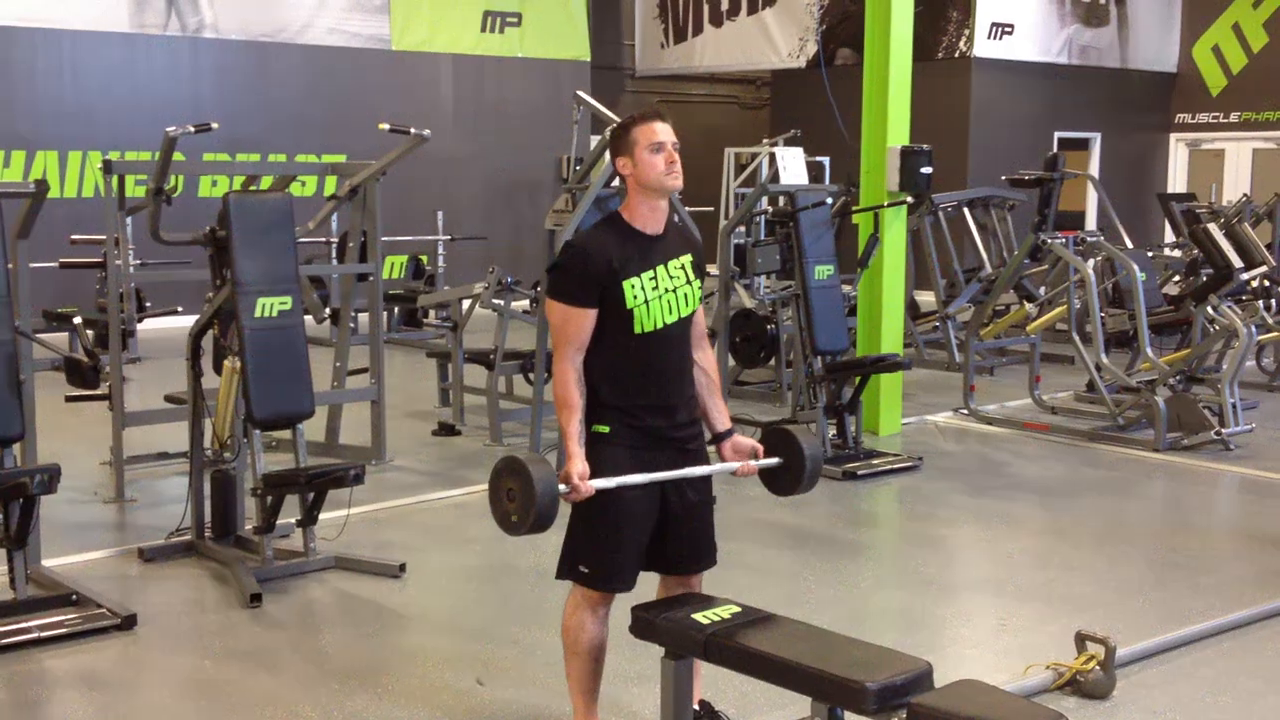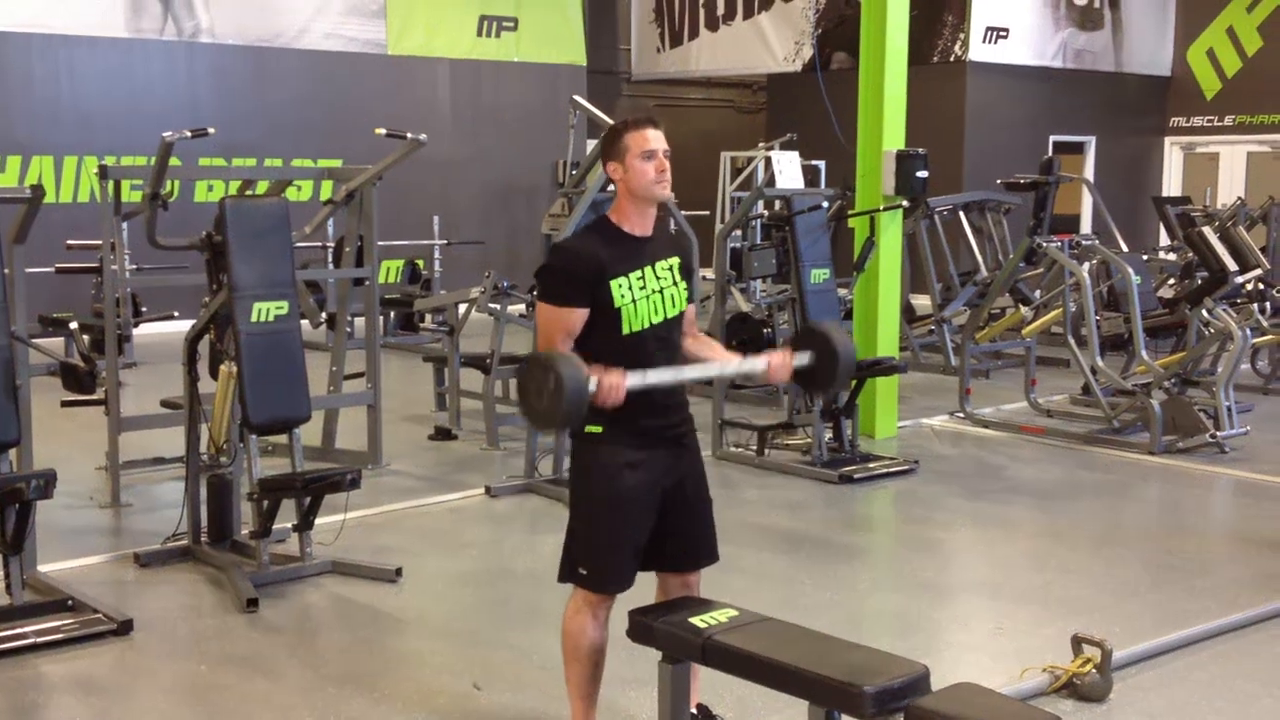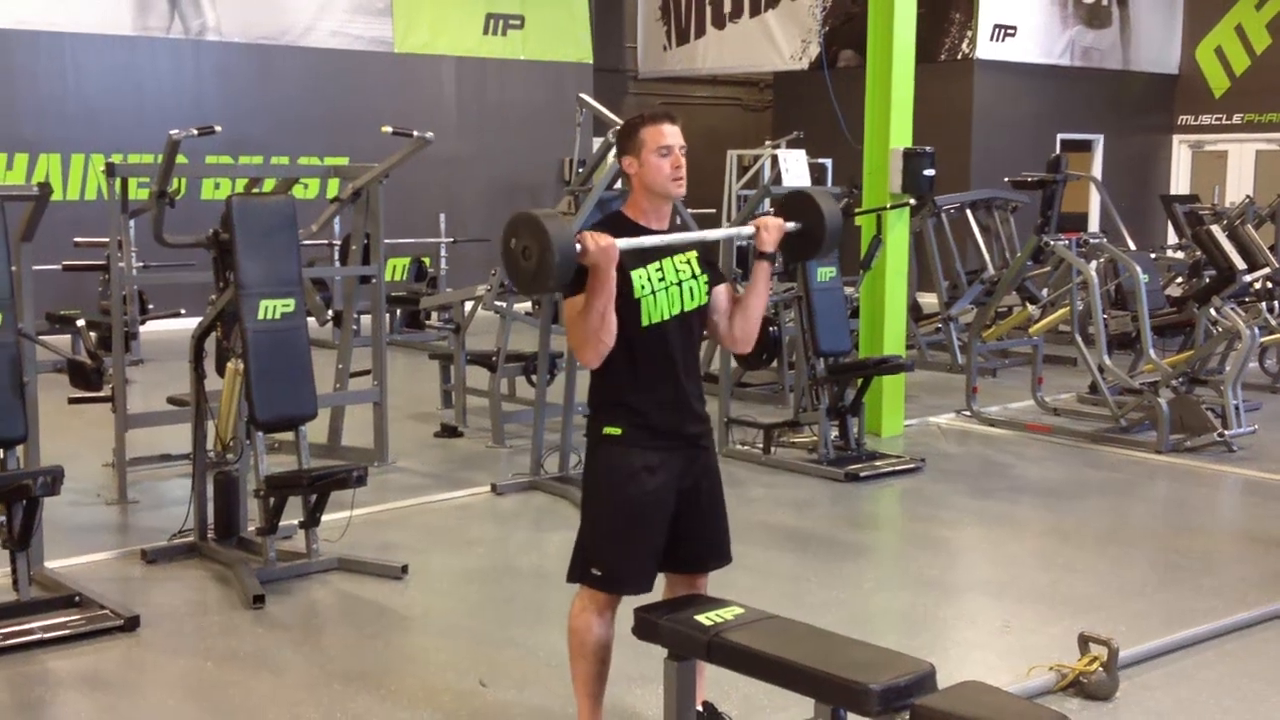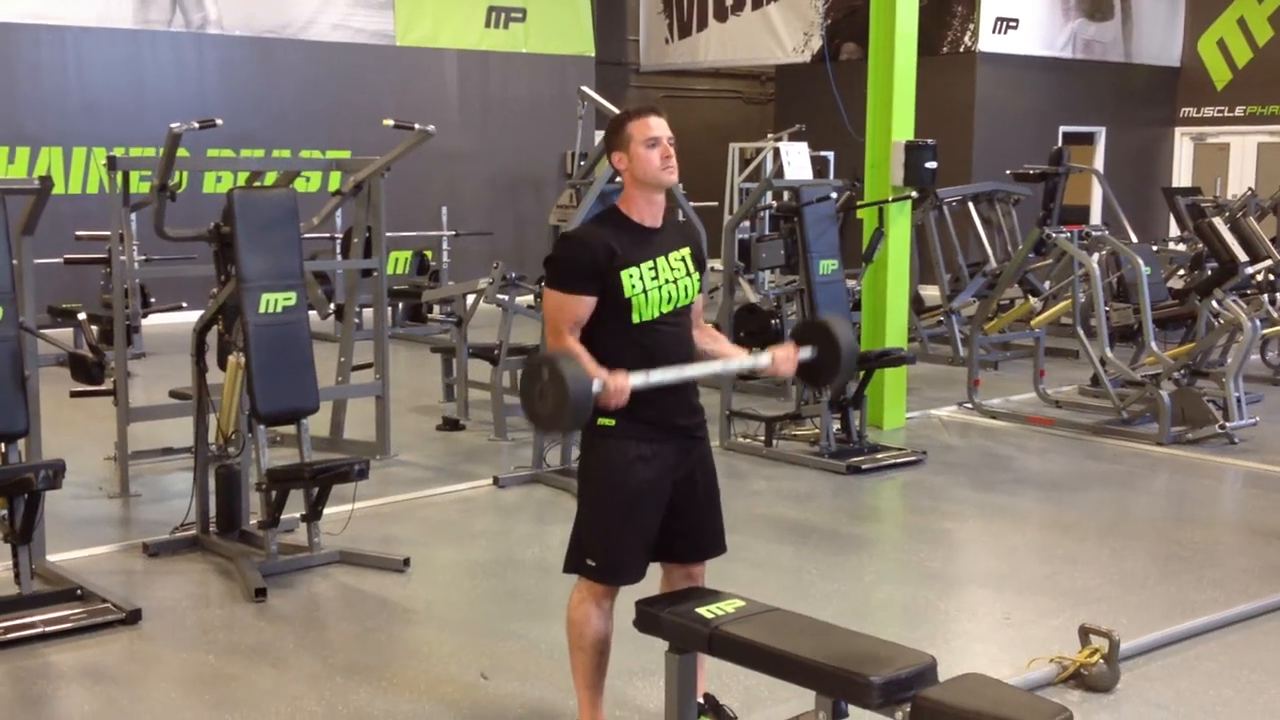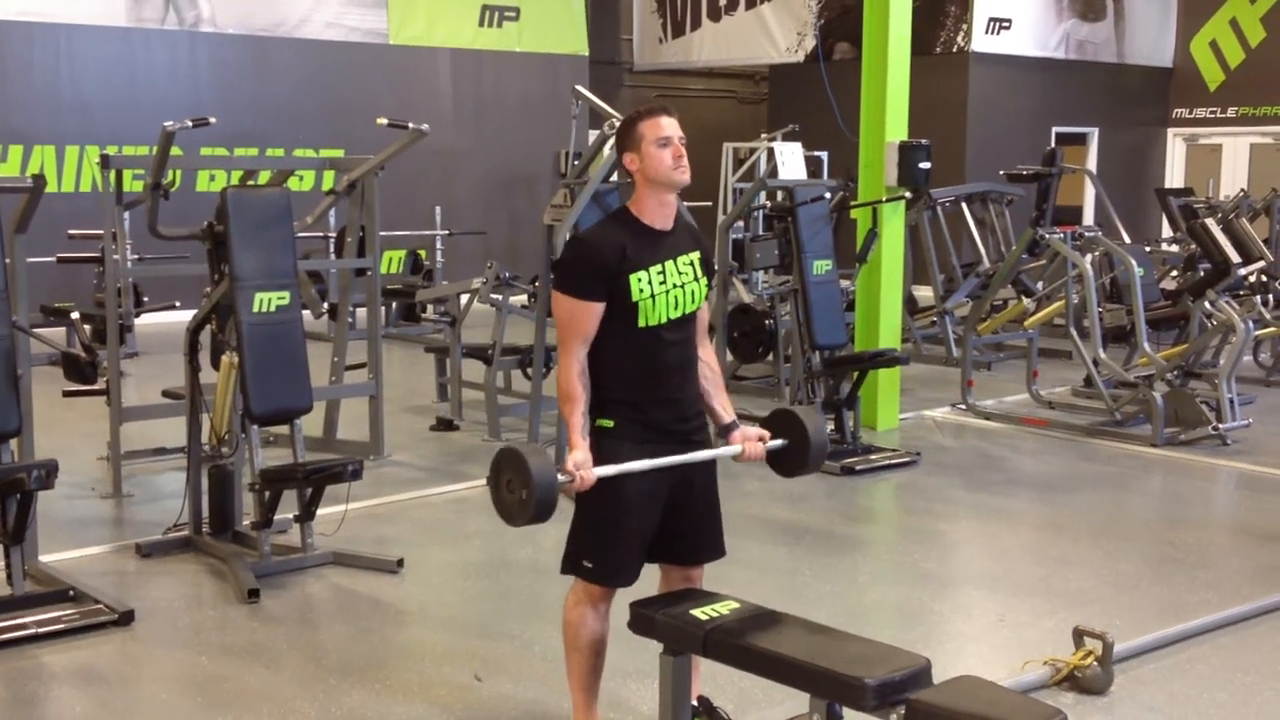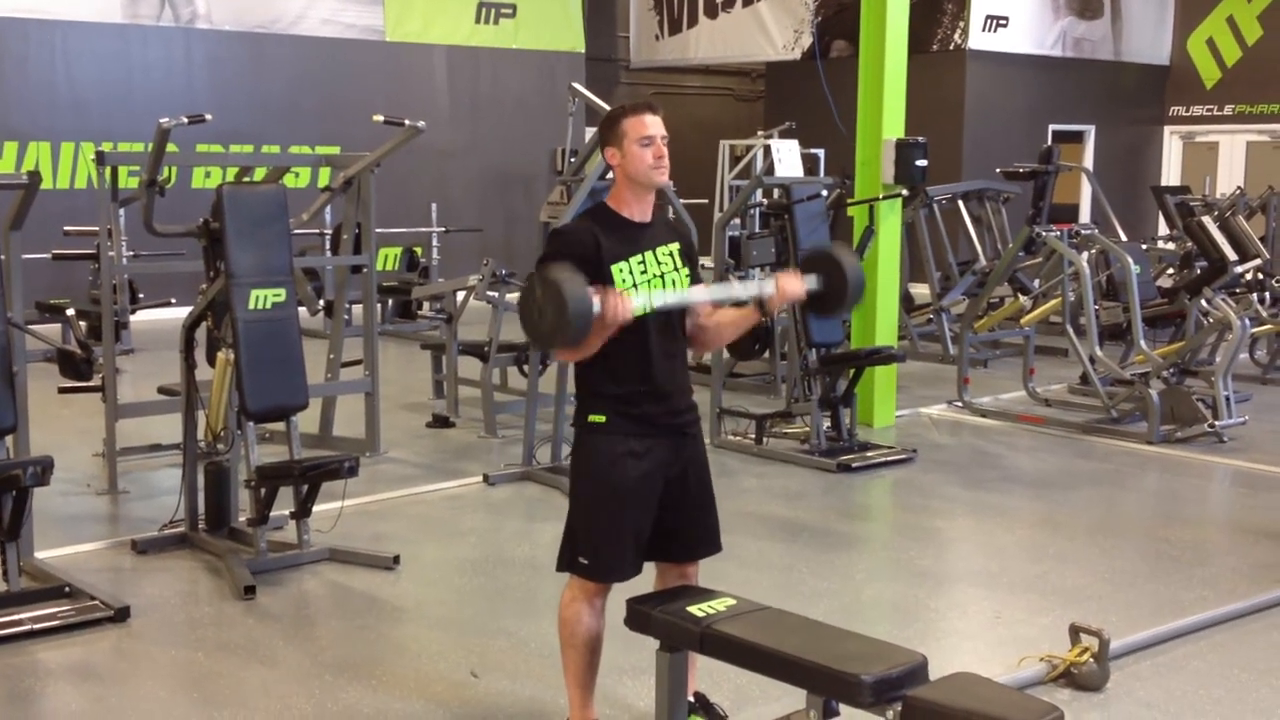
dt=0.5s
person 1, frame 1
left shoulder: (687, 244)
right shoulder: (591, 254)
right elbow: (568, 361)
left wrist: (724, 431)
right wrist: (574, 452)
left hip: (682, 442)
right hip: (617, 446)
left knee: (686, 577)
right knee: (595, 588)
person 1, frame 2
left shoulder: (675, 249)
right shoulder: (579, 256)
right elbow: (552, 351)
left wrist: (748, 364)
right wrist: (594, 381)
left hip: (676, 438)
right hip: (611, 445)
left knee: (684, 576)
right knee: (596, 590)
person 1, frame 3
left shoulder: (696, 244)
right shoulder: (593, 246)
left elbow: (738, 338)
right elbow: (590, 352)
left wrist: (763, 258)
right wrist: (603, 271)
left hip: (692, 438)
right hip: (626, 445)
left knee: (693, 577)
right knee: (603, 588)
person 1, frame 4
left shoulder: (685, 239)
right shoulder: (588, 246)
right elbow: (560, 336)
left wrist: (753, 358)
right wrist: (599, 378)
left hip: (686, 429)
right hip: (622, 437)
left knee: (688, 567)
right knee: (600, 579)
person 1, frame 5
left shoulder: (695, 242)
right shoulder: (598, 247)
right elbow: (573, 354)
left wrist: (729, 423)
right wrist: (578, 443)
left hip: (687, 436)
right hip: (622, 443)
left knee: (687, 570)
right knee: (598, 582)
person 1, frame 6
left shoulder: (677, 238)
right shoulder: (581, 241)
left elbow: (701, 334)
right elbow: (565, 345)
left wrist: (761, 305)
right wrist: (606, 317)
left hip: (679, 425)
right hip: (612, 434)
left knee: (682, 564)
right knee: (592, 577)
